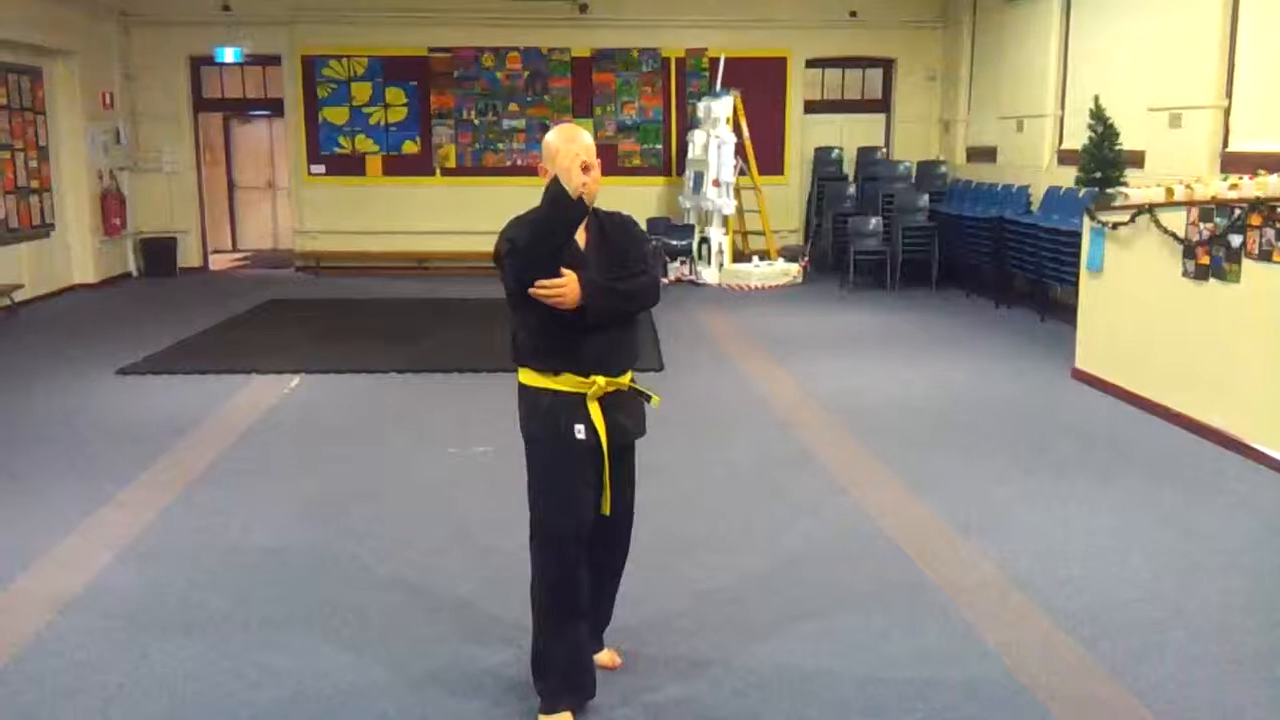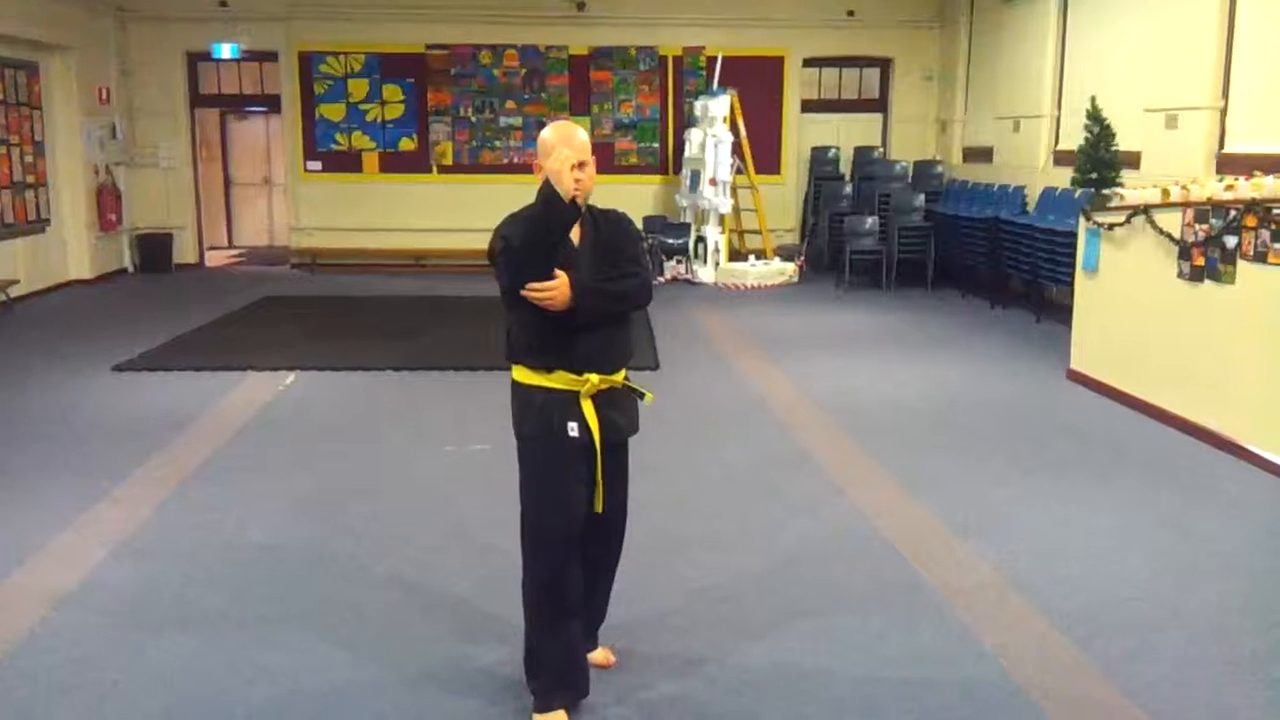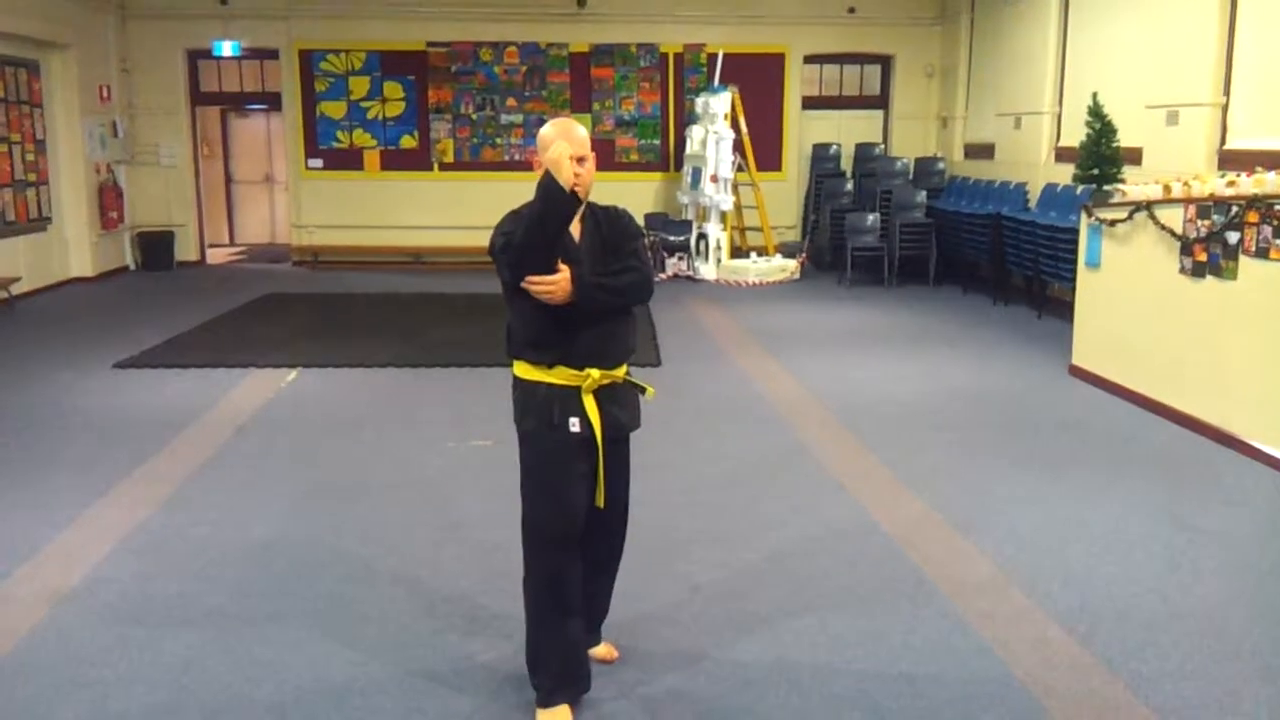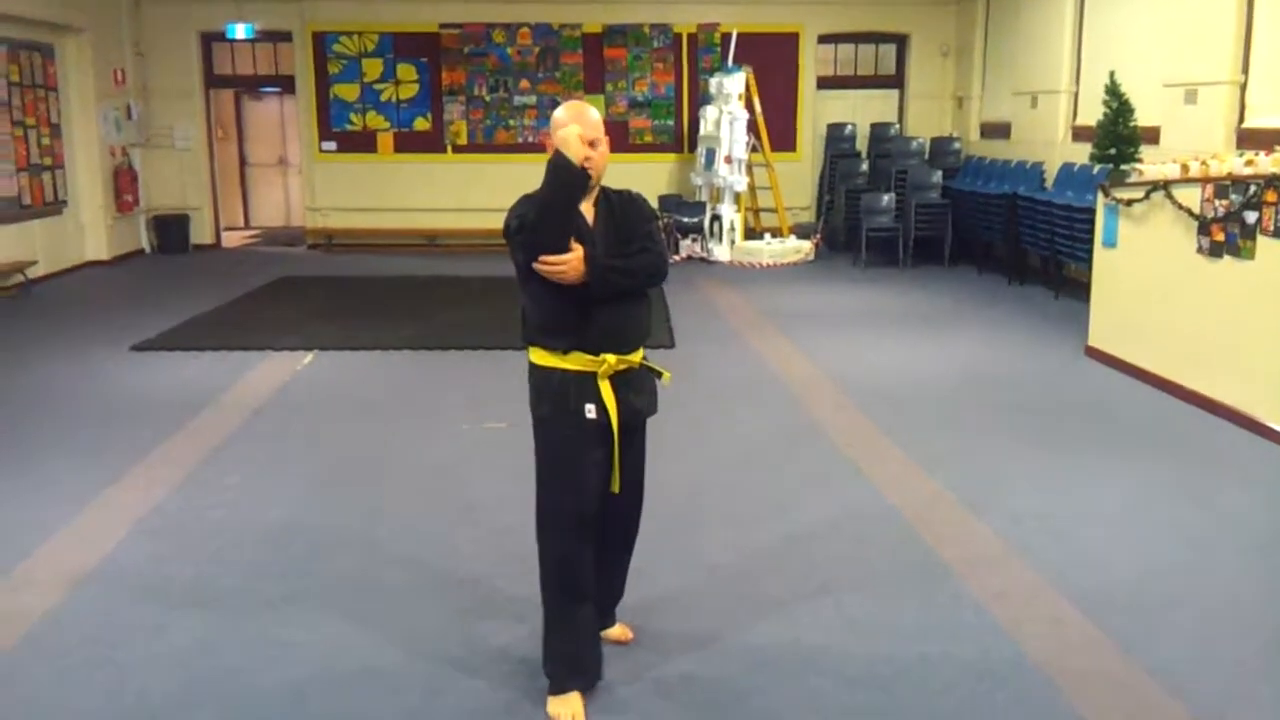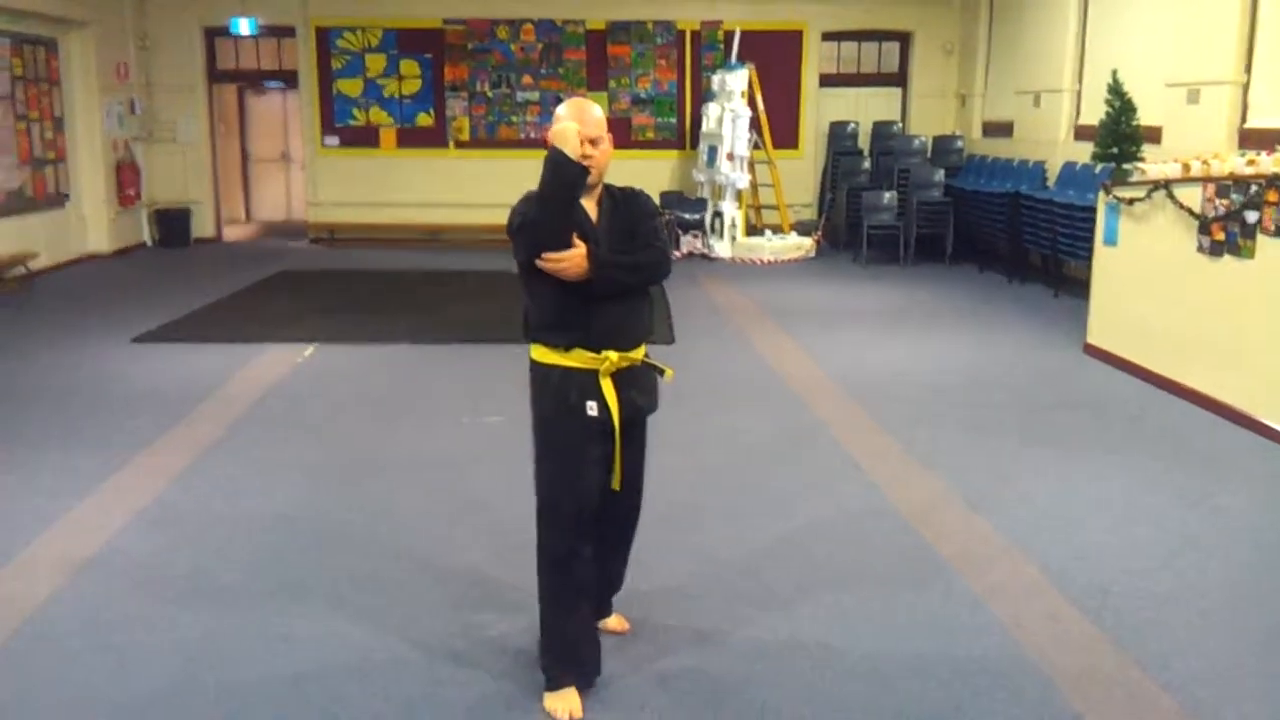
dt=0.3s
person 1, frame 1
left shoulder: (621, 230)
right shoulder: (523, 233)
left elbow: (647, 288)
right elbow: (532, 266)
left wrist: (587, 295)
right wrist: (562, 193)
left hip: (613, 402)
right hip: (553, 407)
left knee: (609, 531)
right knee: (559, 539)
left ankle: (587, 637)
person 1, frame 2
left shoulder: (616, 228)
right shoulder: (518, 230)
left elbow: (639, 288)
right elbow: (528, 267)
left wrist: (577, 295)
right wrist: (556, 196)
left hip: (607, 400)
right hip: (545, 404)
left knee: (602, 529)
right knee: (551, 538)
left ankle: (582, 635)
person 1, frame 3
left shoulder: (617, 224)
right shoulder: (519, 227)
left elbow: (640, 283)
right elbow: (528, 262)
left wrist: (578, 289)
right wrist: (554, 187)
left hip: (609, 395)
right hip: (547, 400)
left knee: (604, 524)
right knee: (552, 533)
left ankle: (584, 630)
person 1, frame 4
left shoulder: (631, 208)
right shoulder: (531, 211)
left elbow: (654, 264)
right elbow: (543, 245)
left wrist: (591, 269)
right wrist: (564, 165)
left hip: (626, 380)
right hip: (563, 385)
left knee: (619, 508)
right knee: (566, 520)
left ankle: (599, 611)
person 1, frame 5
left shoulder: (634, 205)
right shoulder: (535, 209)
left elbow: (656, 262)
right elbow: (546, 240)
left wrist: (594, 265)
right wrist: (561, 160)
left hip: (626, 377)
right hip: (564, 382)
left knee: (618, 504)
right knee: (565, 516)
left ankle: (595, 602)
right ankle: (565, 667)
